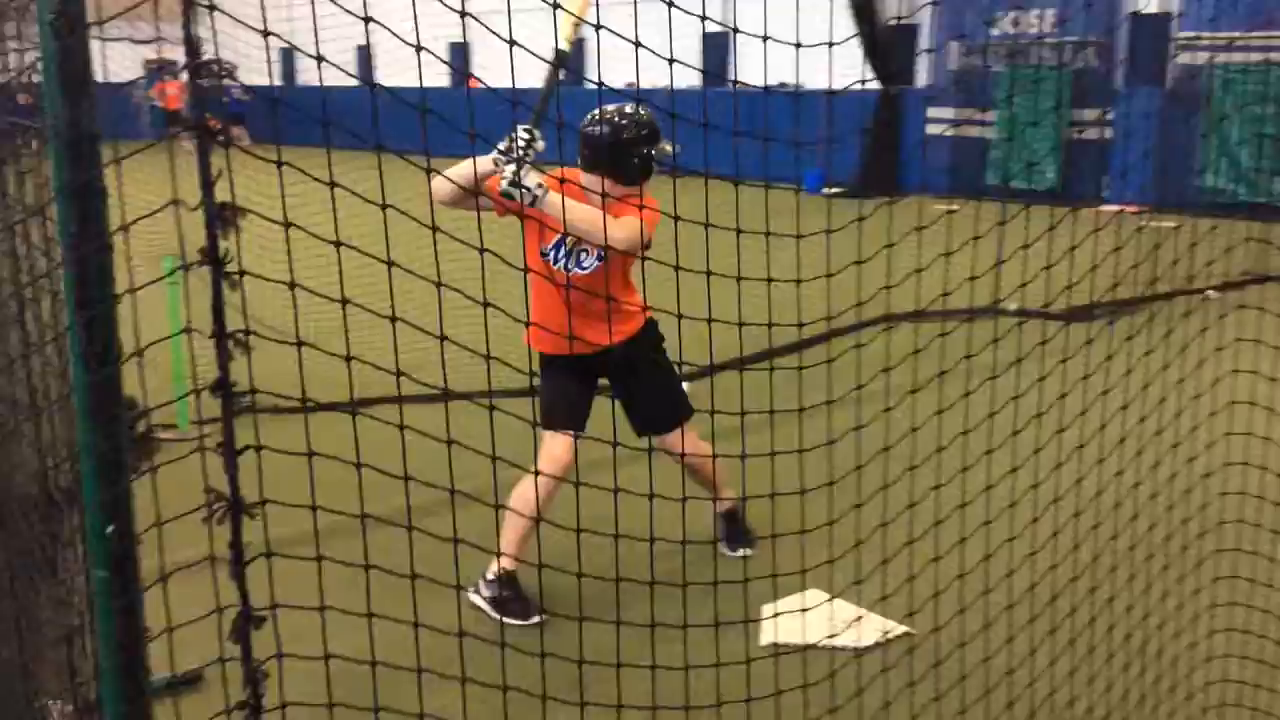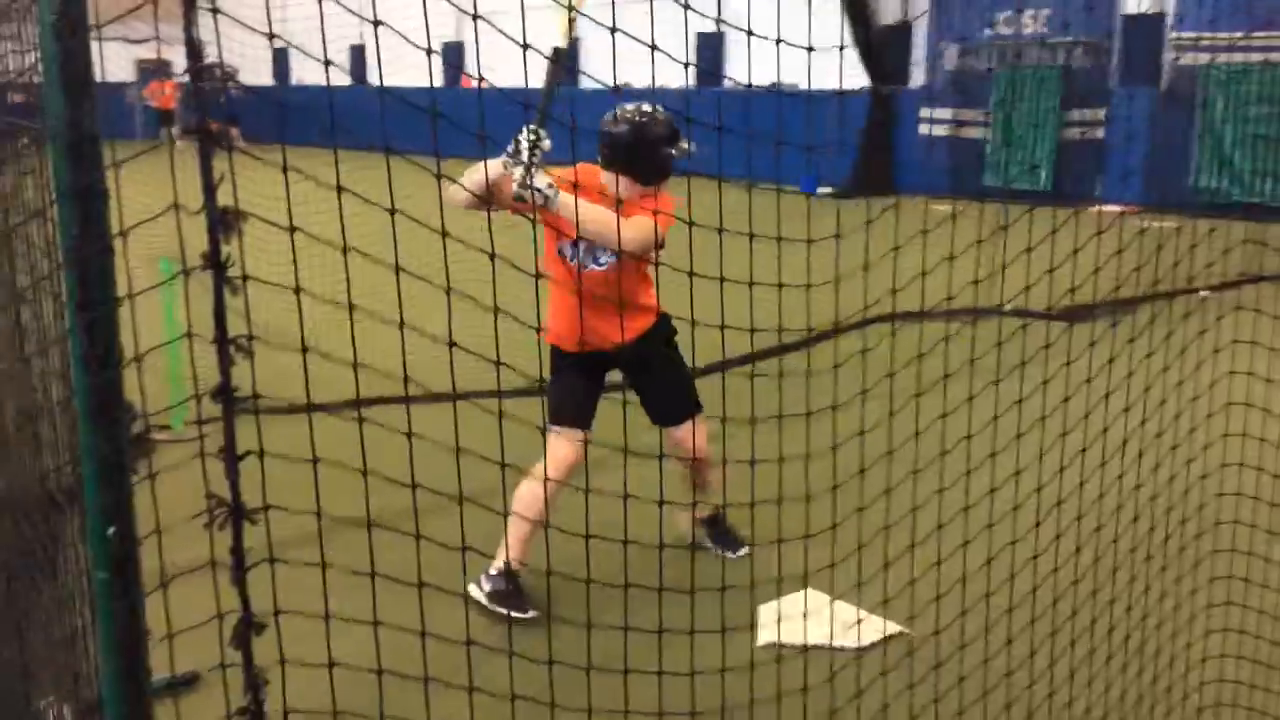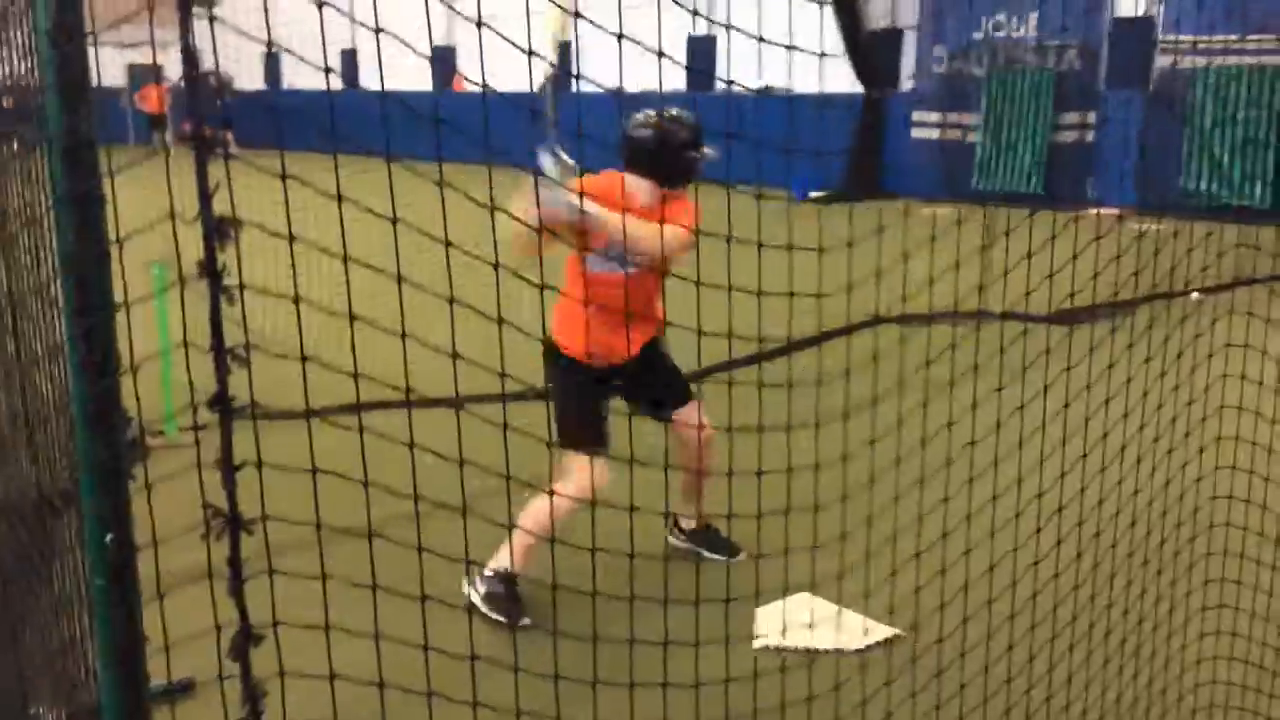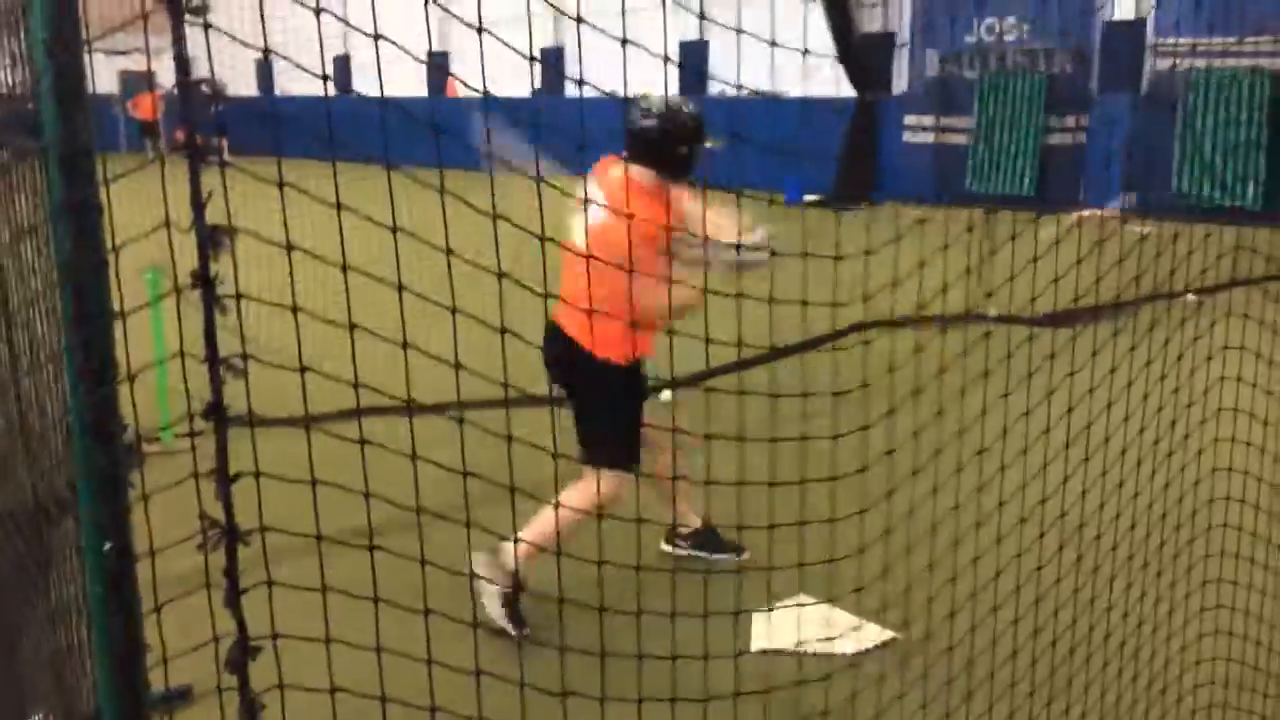
dt=0.1s
person 1, frame 1
left shoulder: (641, 207)
right shoulder: (551, 183)
left elbow: (613, 237)
right elbow: (443, 191)
left wrist: (538, 194)
right wrist: (500, 158)
left hip: (630, 338)
right hip: (562, 348)
left knee: (687, 447)
right knee: (554, 460)
left ankle: (727, 509)
right ankle: (496, 577)
person 1, frame 2
left shoulder: (657, 206)
right shoulder: (566, 183)
left elbow: (623, 237)
right elbow: (460, 196)
left wrist: (549, 194)
right wrist: (510, 160)
left hip: (643, 332)
right hip: (575, 343)
left knee: (695, 442)
right knee: (560, 458)
left ankle: (708, 514)
right ankle: (498, 573)
person 1, frame 3
left shoulder: (676, 208)
right shoulder: (589, 195)
left elbow: (653, 245)
left wrist: (576, 207)
right wrist: (548, 202)
left hip: (637, 343)
right hip: (580, 352)
left knee: (695, 430)
right knee: (581, 479)
left ankle: (690, 522)
right ankle: (497, 573)
person 1, frame 4
left shoulder: (609, 173)
right shoulder: (629, 223)
left elbow: (691, 208)
right elbow: (658, 307)
left wrist: (729, 232)
left hip: (587, 339)
right hip: (592, 353)
left knee: (640, 435)
right knee: (606, 481)
left ankle: (688, 528)
right ankle: (507, 564)
